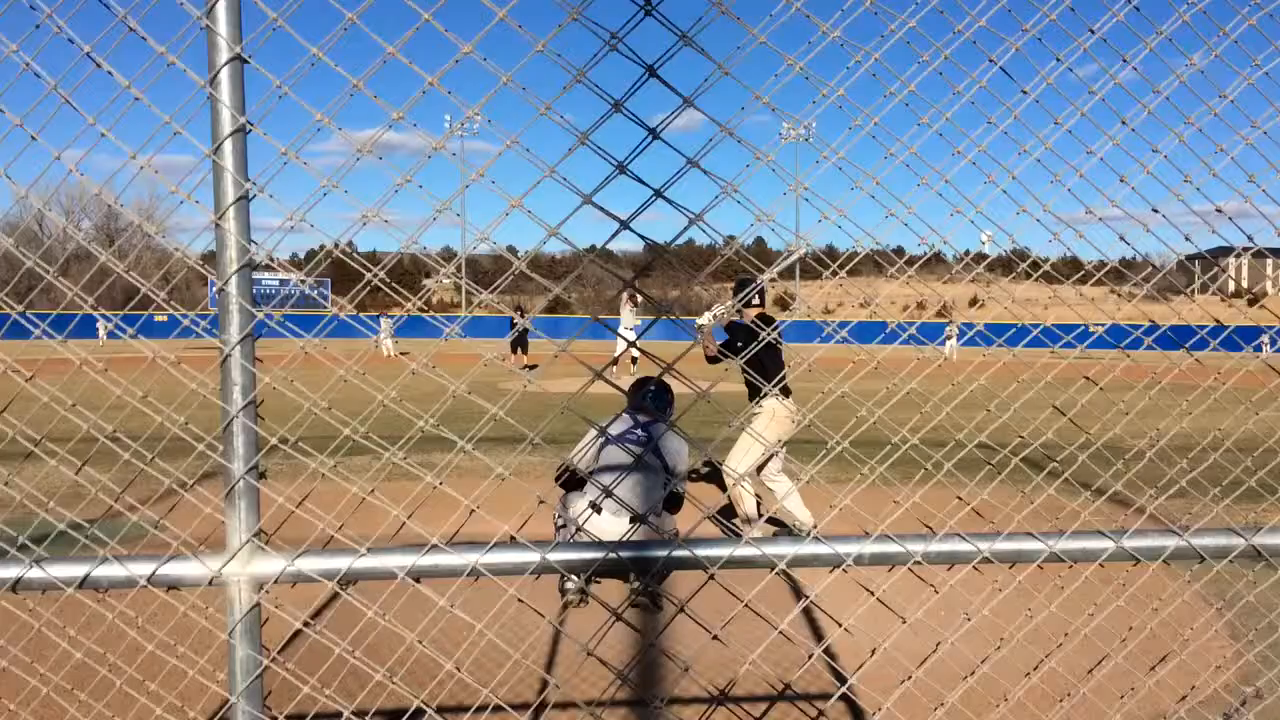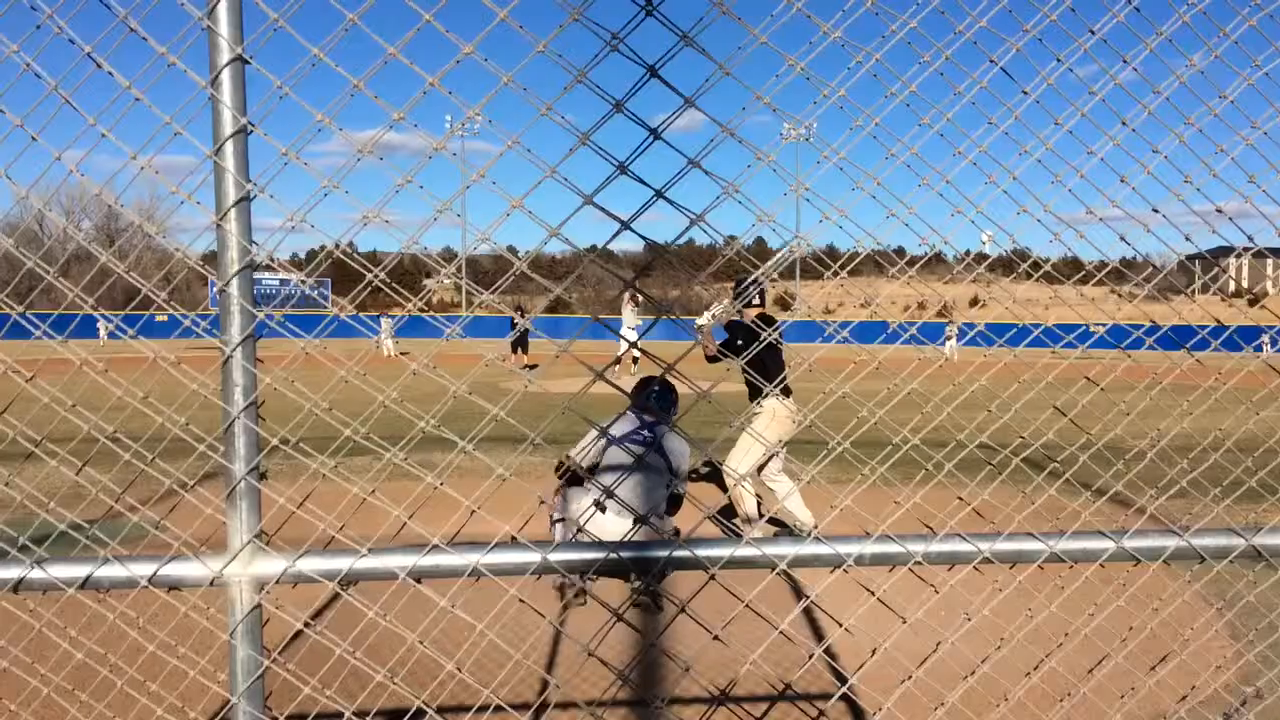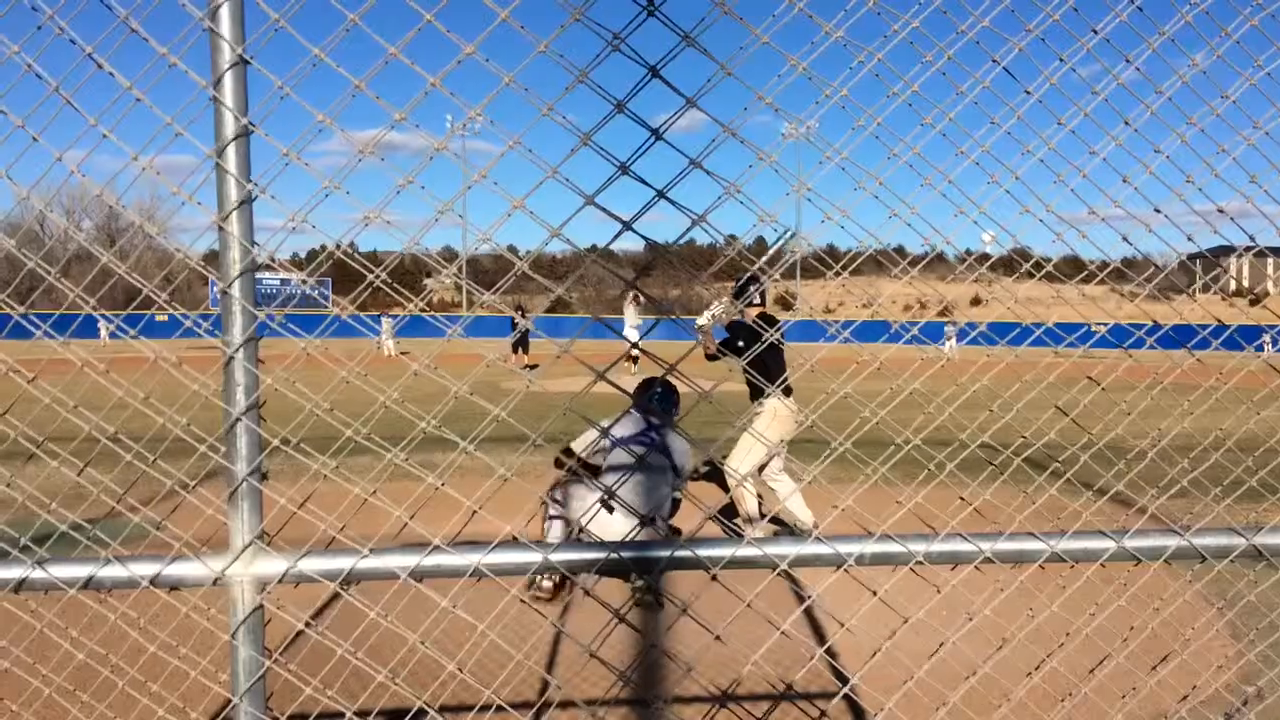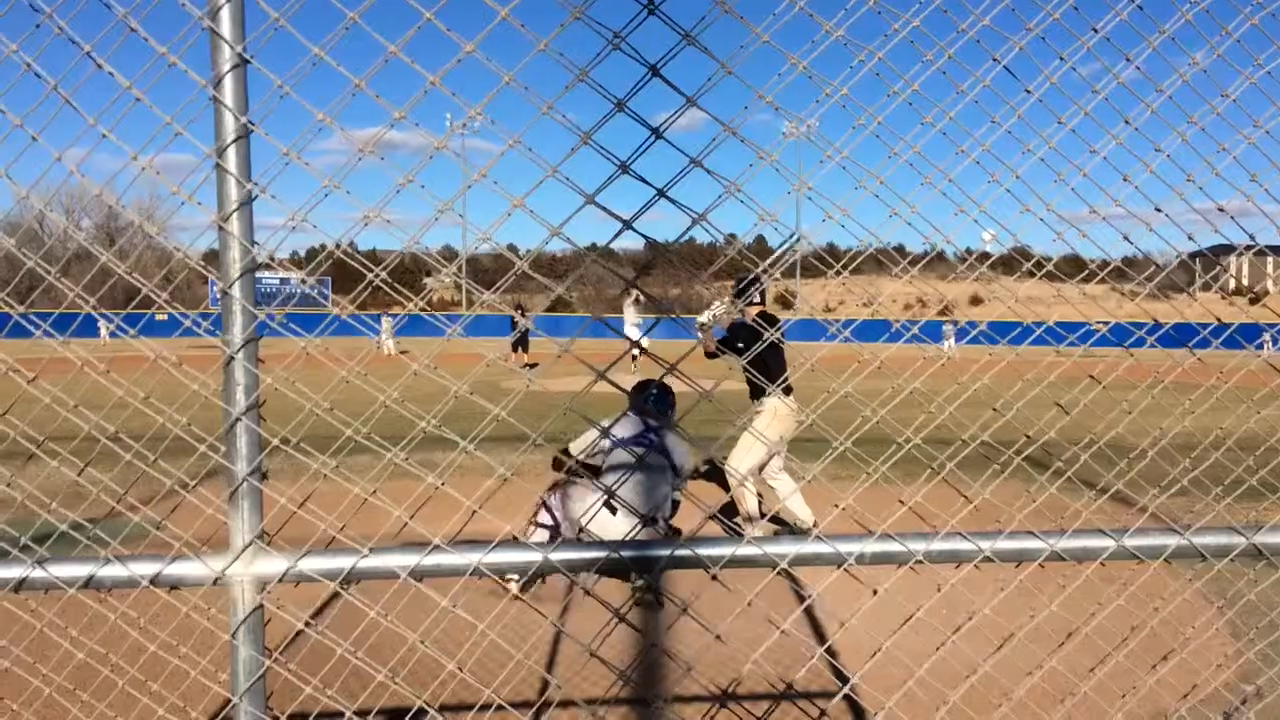
dt=0.1s
person 1, frame 1
left shoulder: (767, 324)
right shoulder: (744, 332)
left elbow: (740, 333)
right elbow: (713, 356)
left wrist: (721, 318)
right wrist: (705, 331)
left hip: (775, 409)
right hip: (766, 410)
left knee: (735, 467)
right knee: (770, 472)
left ankle: (754, 534)
right ankle: (805, 526)
person 1, frame 2
left shoulder: (768, 324)
right shoulder: (744, 331)
left elbow: (741, 332)
right elbow: (713, 355)
left wrist: (721, 317)
right wrist: (705, 330)
left hip: (775, 409)
right hip: (766, 409)
left knee: (735, 468)
right knee: (770, 471)
left ankle: (754, 534)
right ankle: (805, 526)
person 1, frame 3
left shoulder: (769, 324)
right shoulder: (745, 331)
left elbow: (742, 335)
right elbow: (713, 353)
left wrist: (721, 319)
right wrist: (705, 331)
left hip: (776, 409)
right hip: (768, 409)
left knee: (737, 467)
right knee: (772, 470)
left ankle: (755, 534)
right ankle: (806, 525)
person 1, frame 4
left shoulder: (769, 323)
right shoulder: (746, 330)
left elbow: (741, 334)
right elbow: (712, 351)
left wrist: (723, 318)
right wrist: (706, 329)
left hip: (777, 408)
right hip: (767, 408)
left knee: (737, 467)
right knee: (772, 469)
left ankle: (755, 533)
right ankle: (806, 523)
person 2, frame 1
left shoulder: (606, 427)
right shoulder: (676, 444)
left elbow: (564, 479)
right elbow: (674, 504)
left hip: (590, 528)
right hip: (638, 537)
left knee: (570, 498)
right knee: (666, 530)
left ankle: (574, 580)
right ankle: (644, 583)
person 2, frame 2
left shoulder: (609, 426)
right shoulder: (678, 445)
left elbow: (564, 472)
right elbow: (672, 505)
left hip: (591, 528)
right hip: (640, 538)
left knee: (566, 493)
right knee: (668, 530)
left ankle: (572, 576)
right ankle: (645, 582)
person 2, frame 3
left shoulder: (616, 425)
right shoulder: (683, 447)
left elbow: (563, 460)
left hip: (597, 524)
right hip: (643, 538)
left knee: (561, 493)
left ankle: (549, 578)
right ankle: (644, 579)
person 2, frame 4
left shoulder: (614, 426)
right shoulder: (681, 448)
left elbow: (560, 462)
left hip: (598, 524)
right hip: (645, 539)
left knee: (556, 496)
left ankle: (520, 576)
right ankle: (644, 577)
